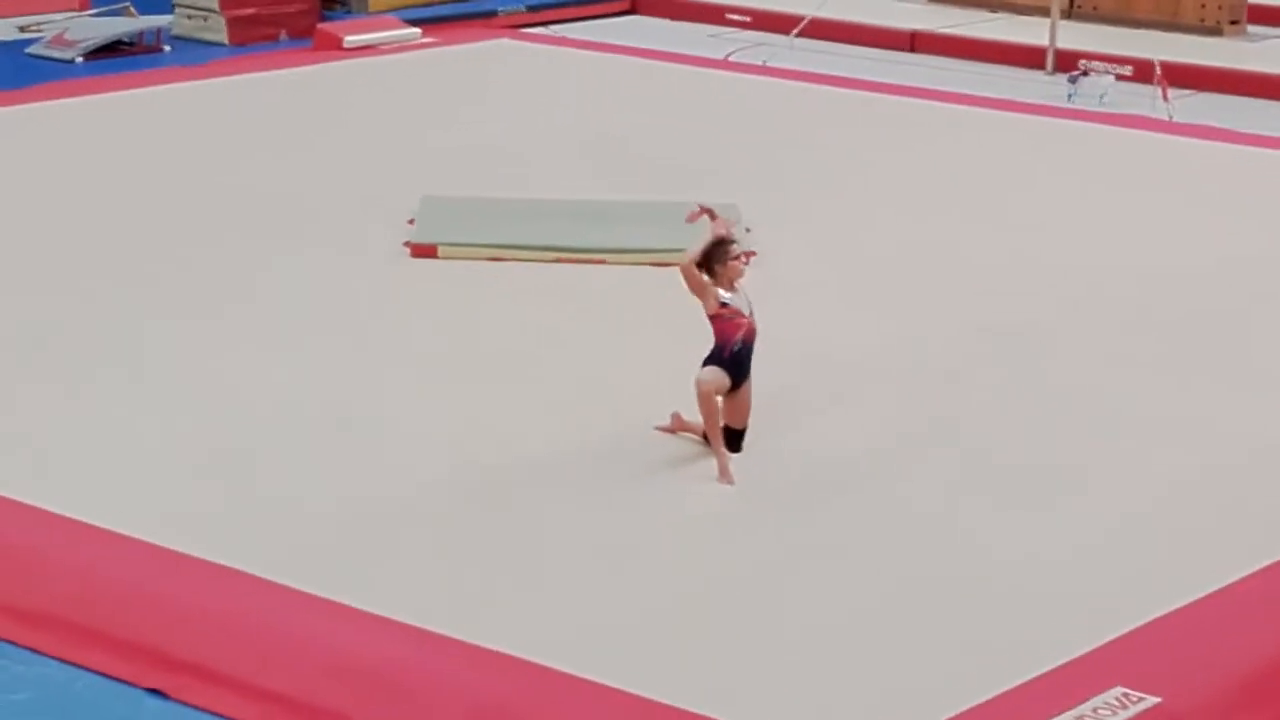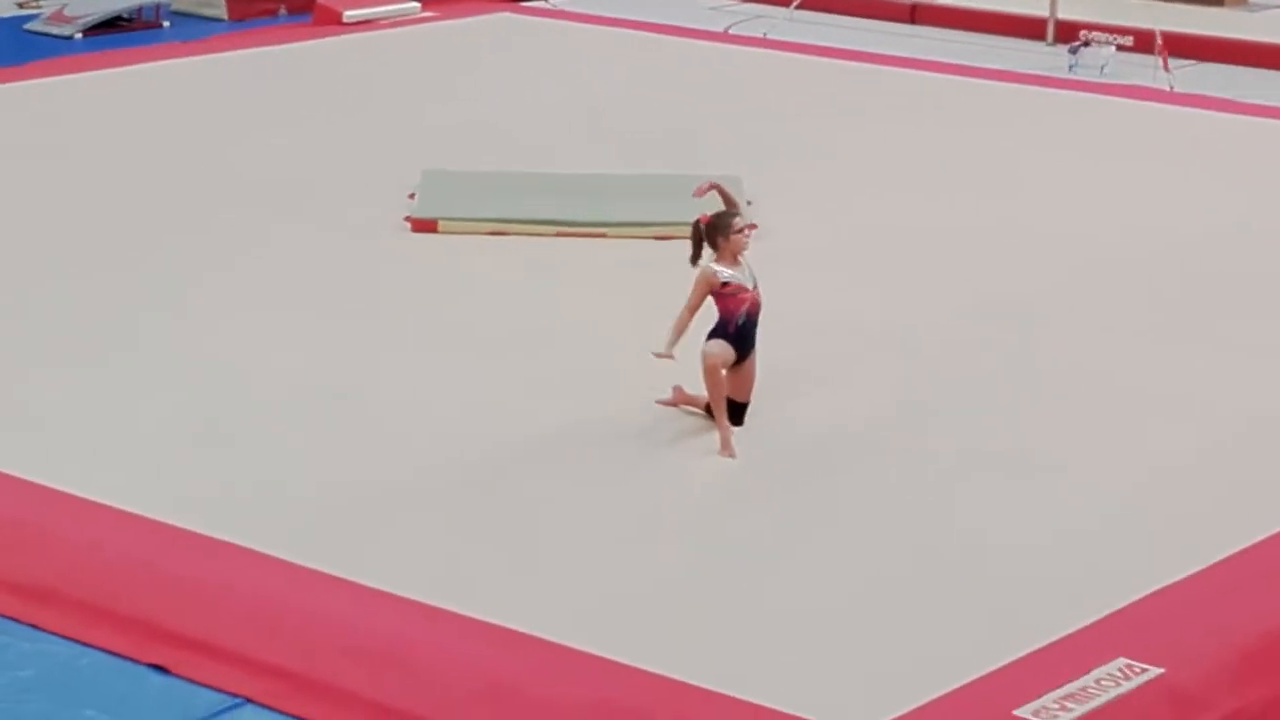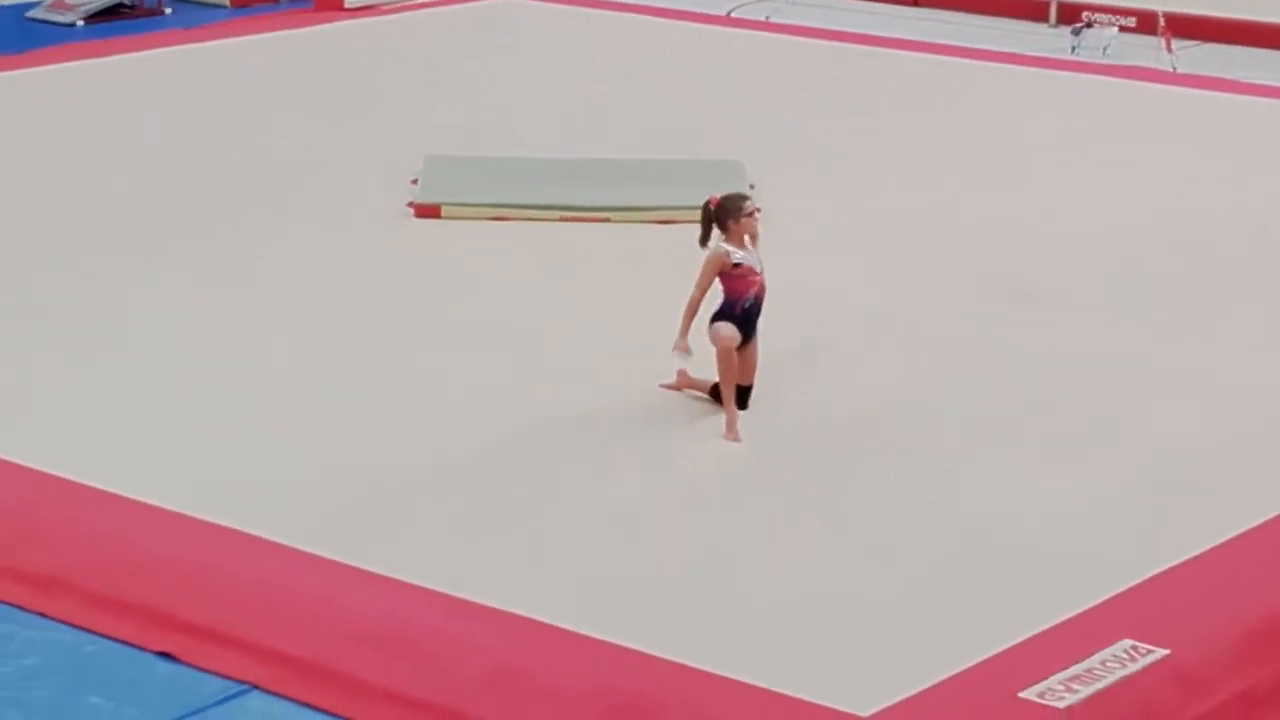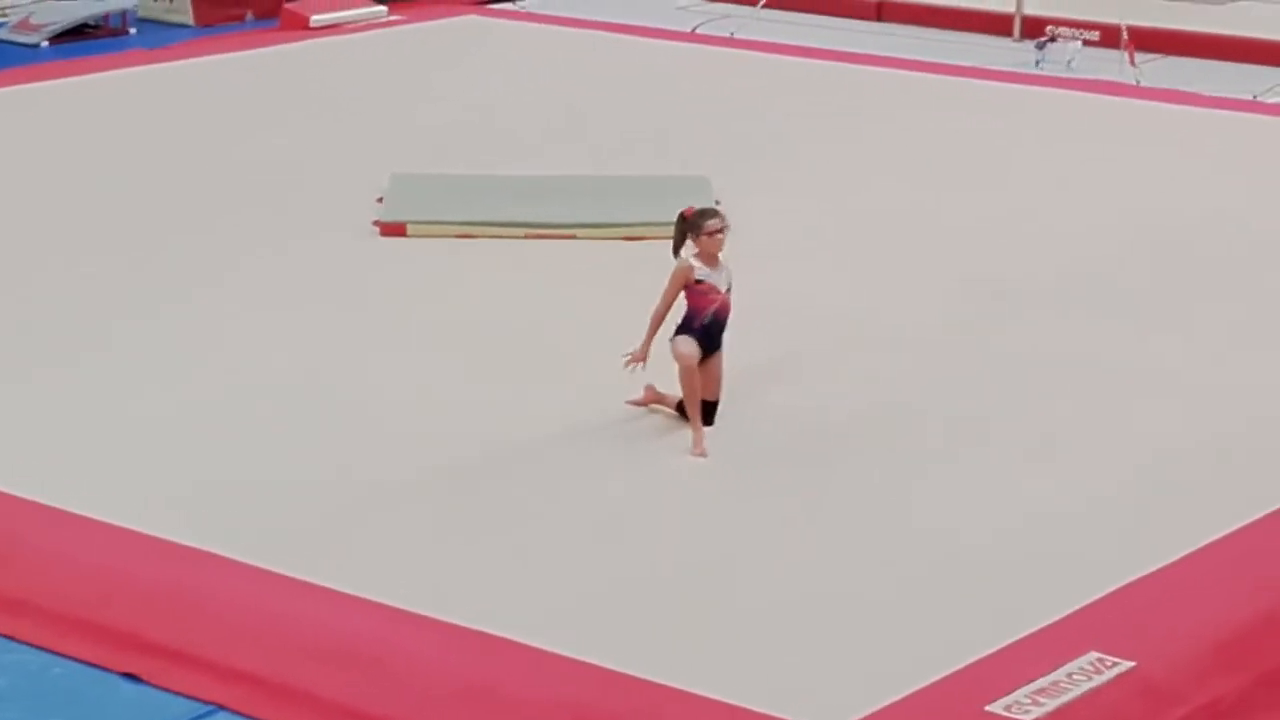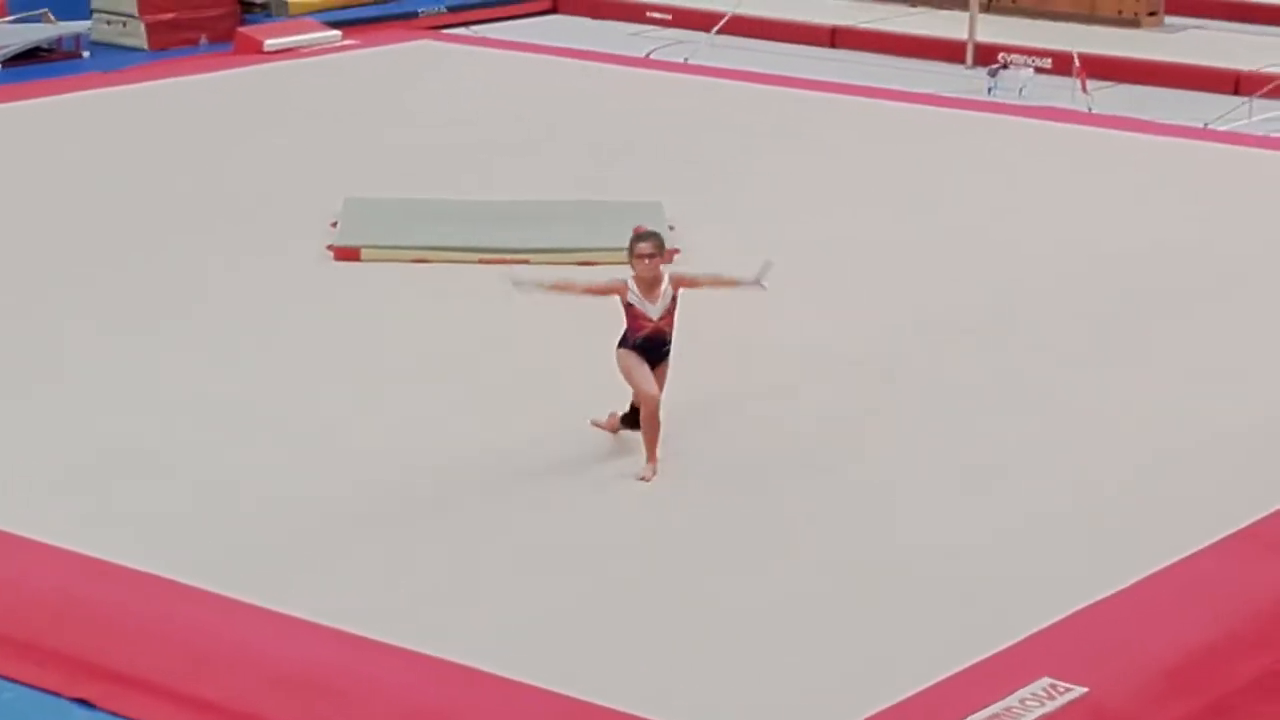
dt=0.5s
person 1, frame 1
left shoulder: (735, 284)
right shoulder: (710, 294)
left elbow: (725, 239)
right elbow: (686, 263)
left wrist: (711, 214)
right wrist: (711, 234)
left hip: (742, 367)
right hip: (720, 364)
left knee: (734, 441)
right knee: (704, 384)
left ankle: (682, 423)
right ankle: (720, 455)
person 1, frame 2
left shoulder: (740, 259)
right shoulder: (710, 273)
left elbow: (736, 213)
right elbow: (688, 312)
left wrist: (720, 190)
right wrist: (670, 347)
left hip: (747, 341)
right hip: (725, 337)
left knee: (736, 415)
right knee: (712, 358)
left ankle: (684, 396)
right ankle: (723, 429)
person 1, frame 3
left shoulder: (748, 246)
right shoulder: (721, 253)
right elbow: (697, 294)
right wrist: (682, 335)
left hip: (749, 325)
right hip: (727, 320)
left knee: (741, 398)
right knee: (726, 341)
left ankle: (687, 380)
right ankle: (730, 414)
person 1, frame 4
left shoulder: (723, 266)
right shoulder: (686, 267)
right elbow: (663, 307)
right wrist: (644, 346)
left hip: (714, 341)
right hip: (688, 335)
left knee: (707, 415)
right knee: (689, 360)
left ankle: (656, 396)
right ankle: (697, 433)
person 1, frame 5
left shoulder: (673, 281)
right shoulder: (624, 286)
left elbow: (707, 280)
right elbow: (578, 288)
left wrist: (747, 282)
right wrist: (538, 285)
left hip: (660, 354)
right hip: (631, 352)
left knee: (641, 415)
right knee: (651, 397)
left ankle: (615, 421)
right ankle: (650, 460)
